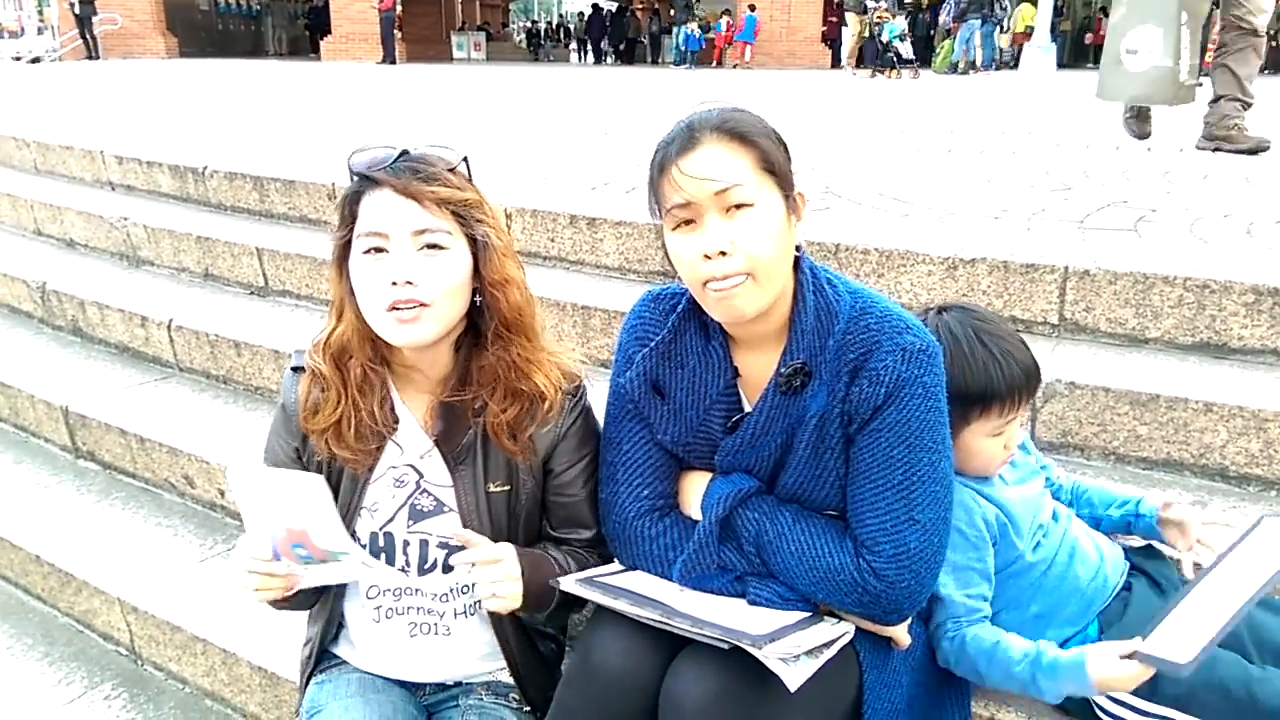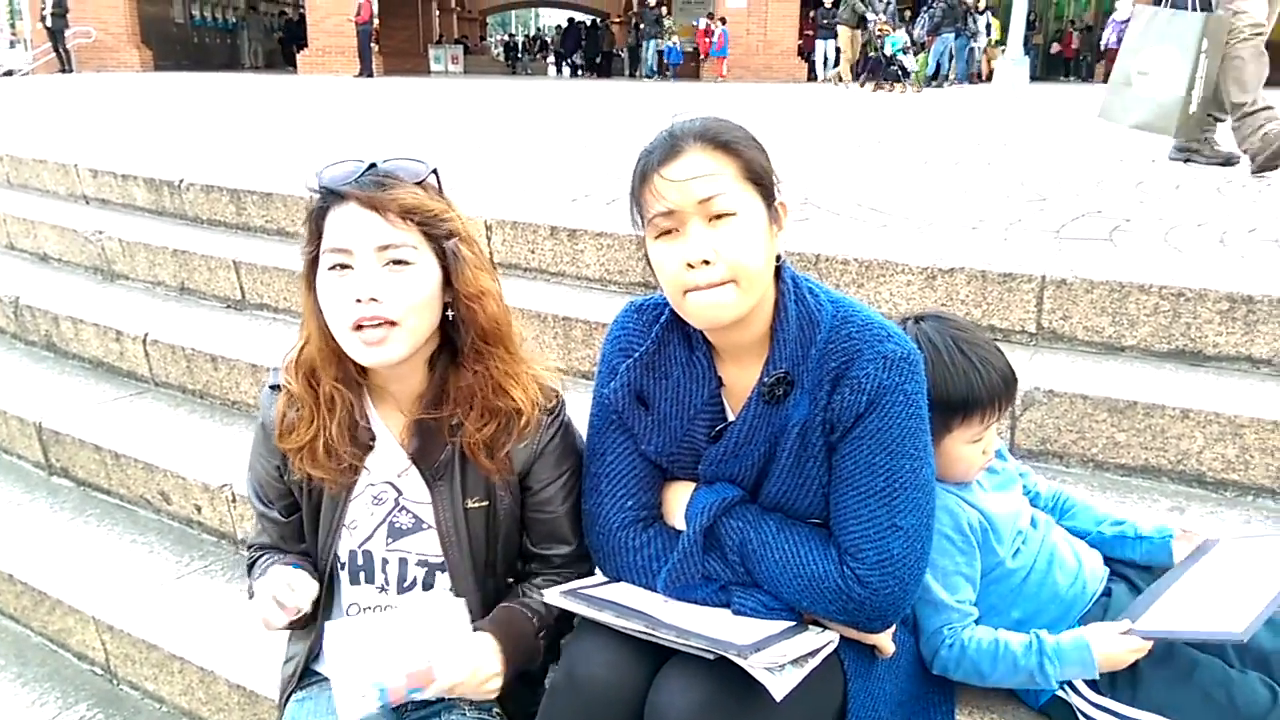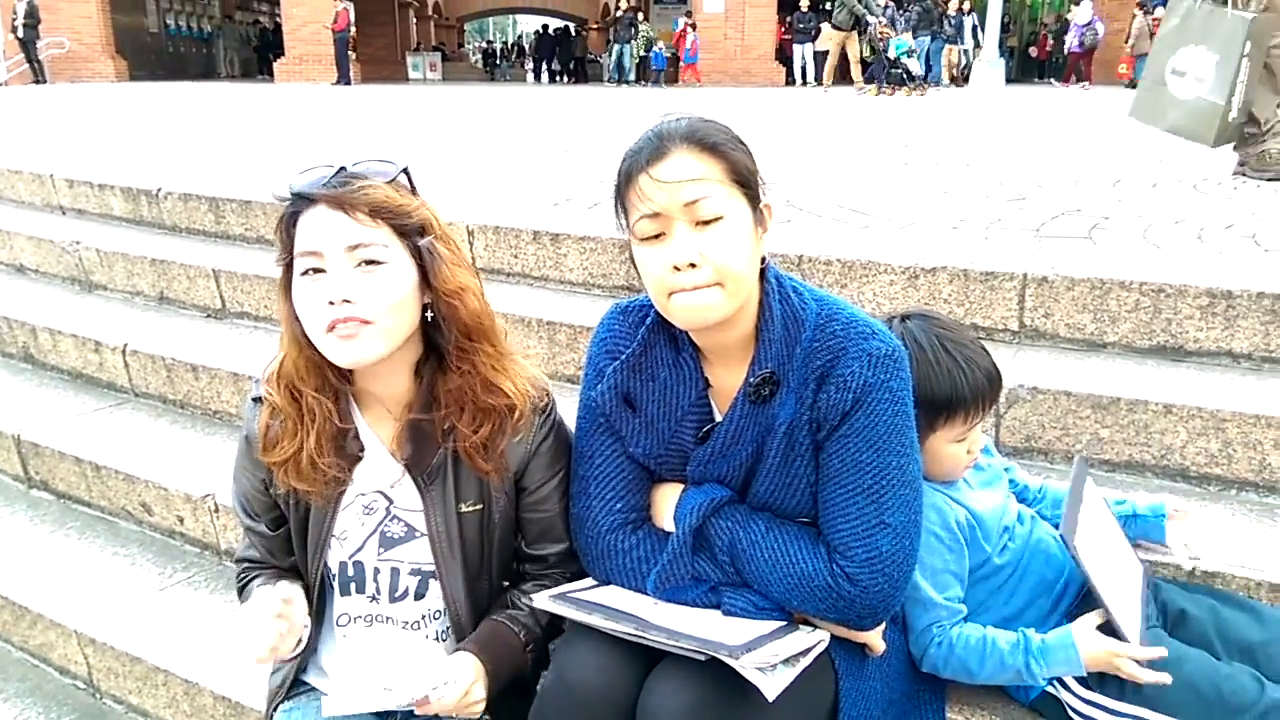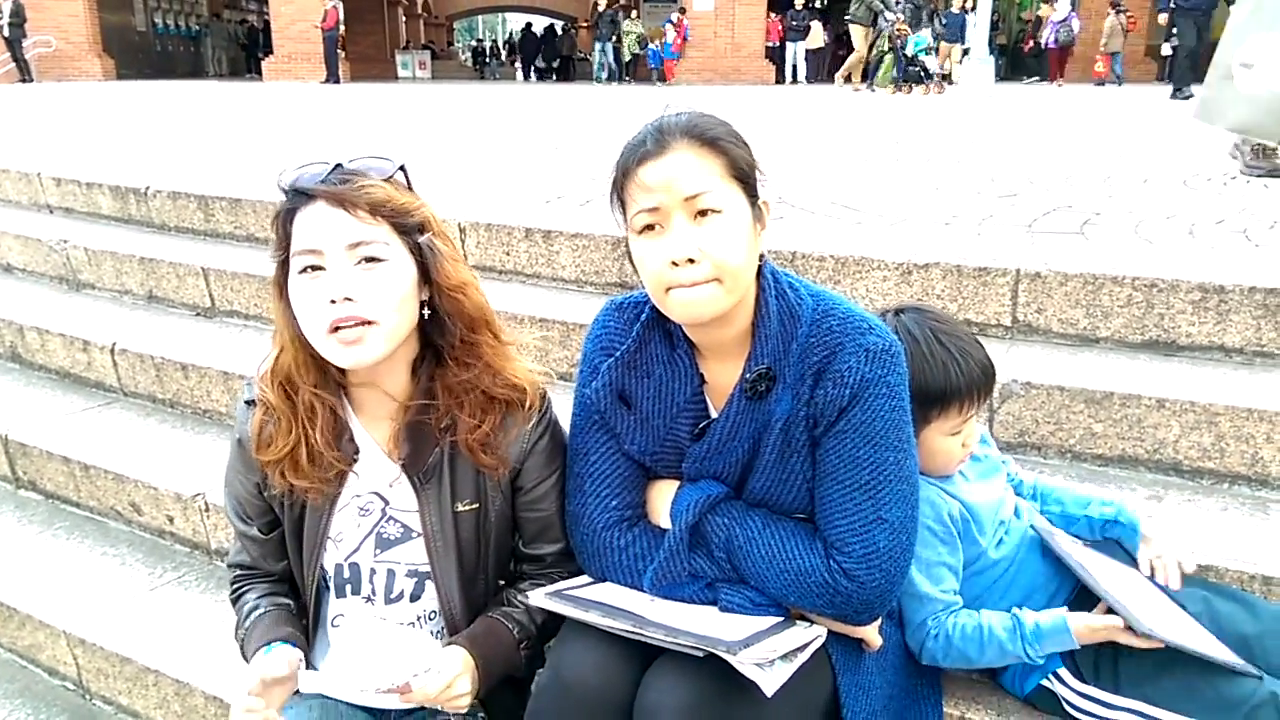
dt=0.4s
person 1, frame 1
left shoulder: (890, 353)
right shoulder: (654, 330)
left elbow: (890, 583)
right elbow: (637, 527)
left wrist: (718, 501)
right wrist: (814, 576)
right hip: (690, 597)
right knee: (611, 663)
person 1, frame 2
left shoulder: (871, 362)
right shoulder: (637, 339)
left elbow: (875, 591)
right elbow: (621, 539)
left wrist: (703, 511)
right wrist: (799, 587)
right hip: (676, 608)
person 1, frame 3
left shoulder: (857, 360)
right shoulder: (623, 341)
left elbow: (863, 588)
right elbow: (609, 542)
left wrist: (692, 511)
right wrist: (788, 590)
right hip: (663, 611)
person 1, frame 4
left shoulder: (853, 354)
right shoulder: (619, 337)
left elbow: (861, 583)
right elbow: (605, 539)
left wrist: (687, 508)
right wrist: (788, 583)
right hip: (660, 606)
person 2, frame 1
left shoulder: (545, 399)
right shoulder: (316, 392)
left elbow: (585, 550)
left wrist: (527, 573)
right wrist: (278, 564)
right hip: (357, 669)
person 2, frame 2
left shoulder: (524, 412)
right shoulder: (294, 408)
left elbow: (563, 567)
right elbow: (273, 548)
left wrist: (501, 640)
right wrist: (281, 584)
person 2, frame 3
left shoulder: (515, 413)
right shoulder: (277, 419)
left elbow: (553, 571)
right elbow: (262, 564)
left wrist: (487, 658)
right wrist: (270, 605)
person 2, frame 4
left shoulder: (509, 411)
right shoulder: (270, 419)
left elbow: (550, 572)
right elbow: (258, 574)
left wrist: (476, 657)
right wrist: (275, 653)
person 3, frame 1
left shoulder: (1003, 447)
right shoulder: (955, 513)
right elbow: (961, 635)
left wrist: (1148, 515)
right wrist: (1068, 671)
right hip: (1094, 648)
person 3, frame 2
left shoulder: (981, 460)
right shoulder: (938, 522)
left elbow: (1052, 503)
right elbow: (950, 646)
left wrist: (1158, 542)
right wrist: (1074, 654)
right hip: (1071, 661)
person 3, frame 3
left shoulder: (967, 457)
right shoulder: (925, 519)
left elbow: (1039, 498)
right elbow: (938, 644)
left wrist: (1152, 517)
right wrist: (1063, 653)
right hip: (1058, 662)
person 3, frame 4
left shoulder: (966, 445)
right shoulder: (920, 513)
right elbow: (935, 634)
left wrist: (1129, 523)
right wrist: (1057, 631)
right hip: (1055, 653)
